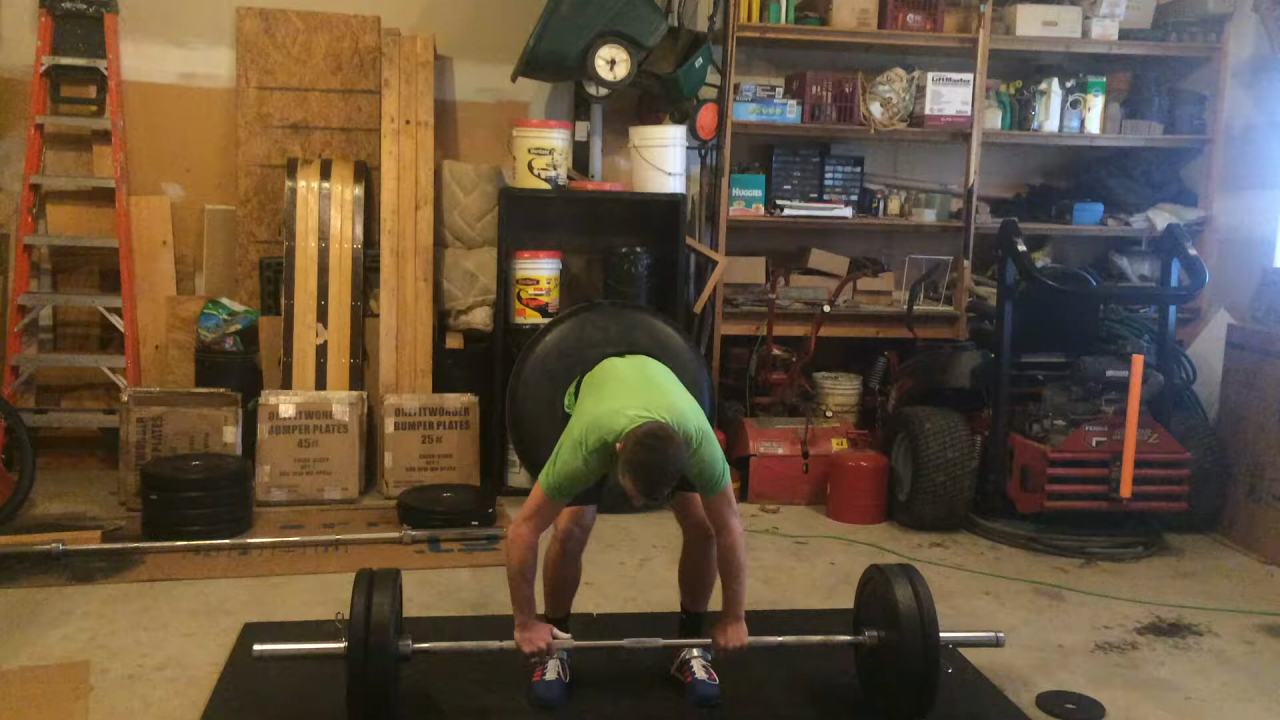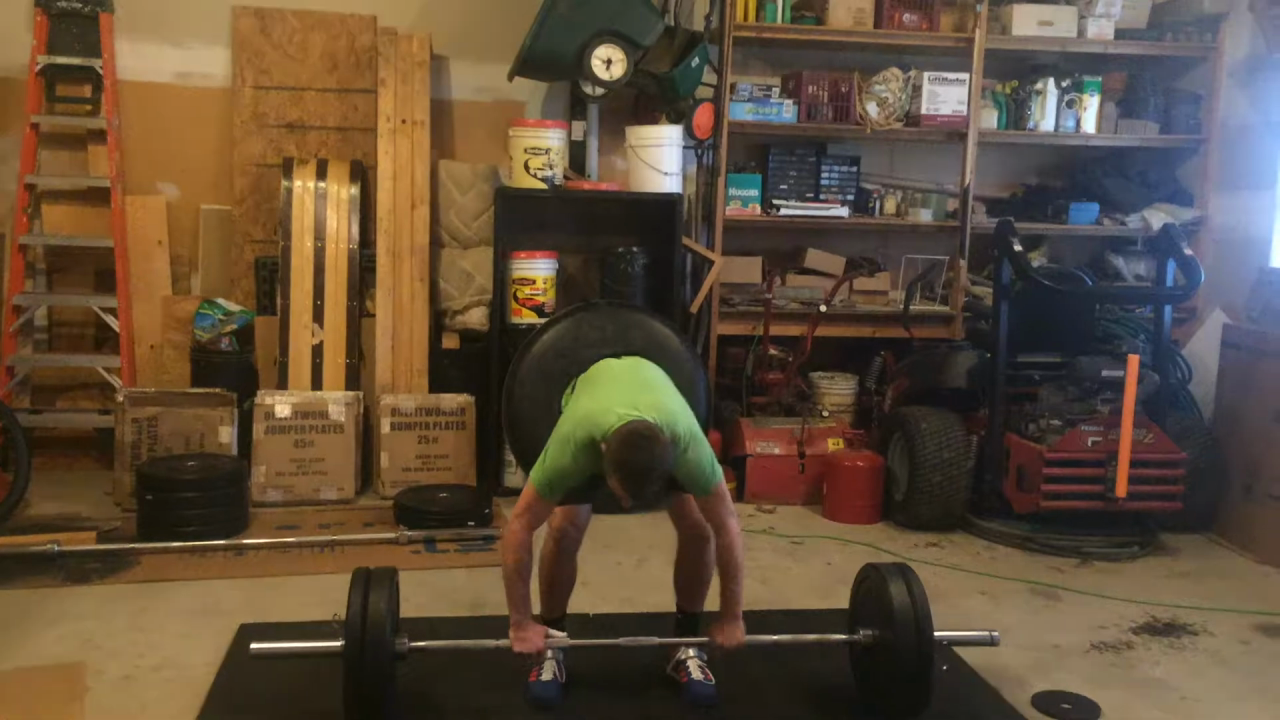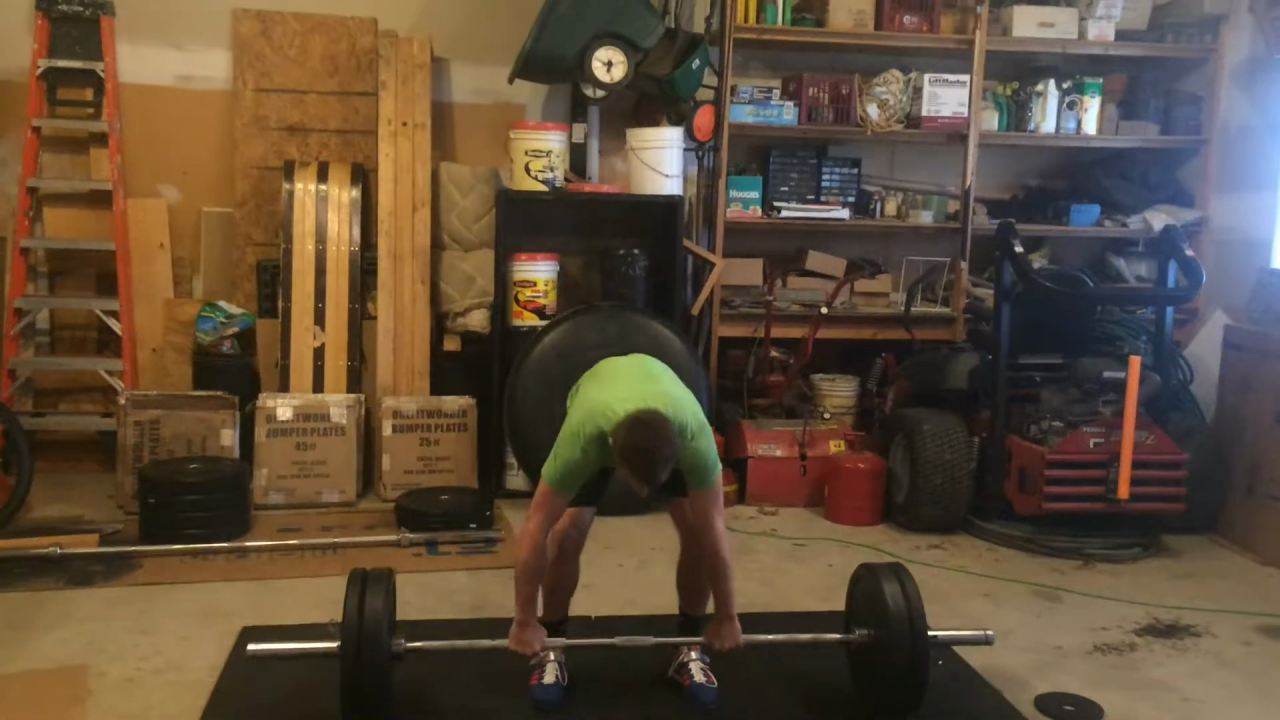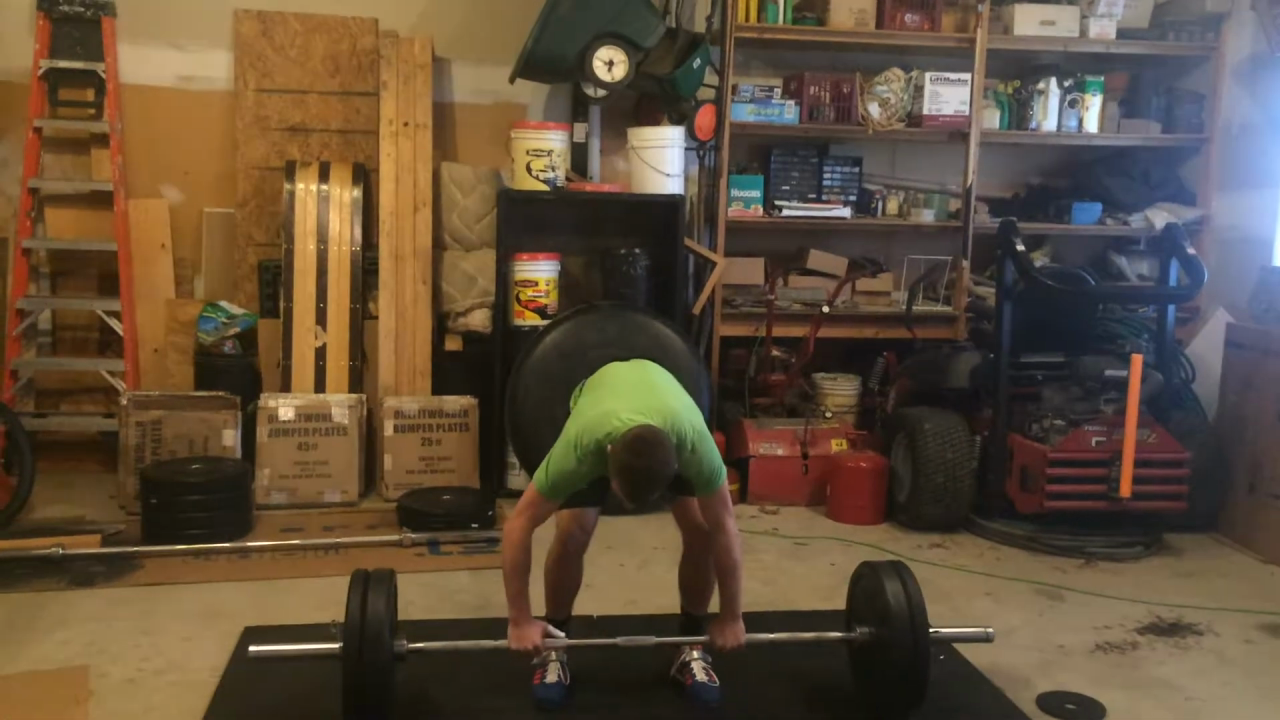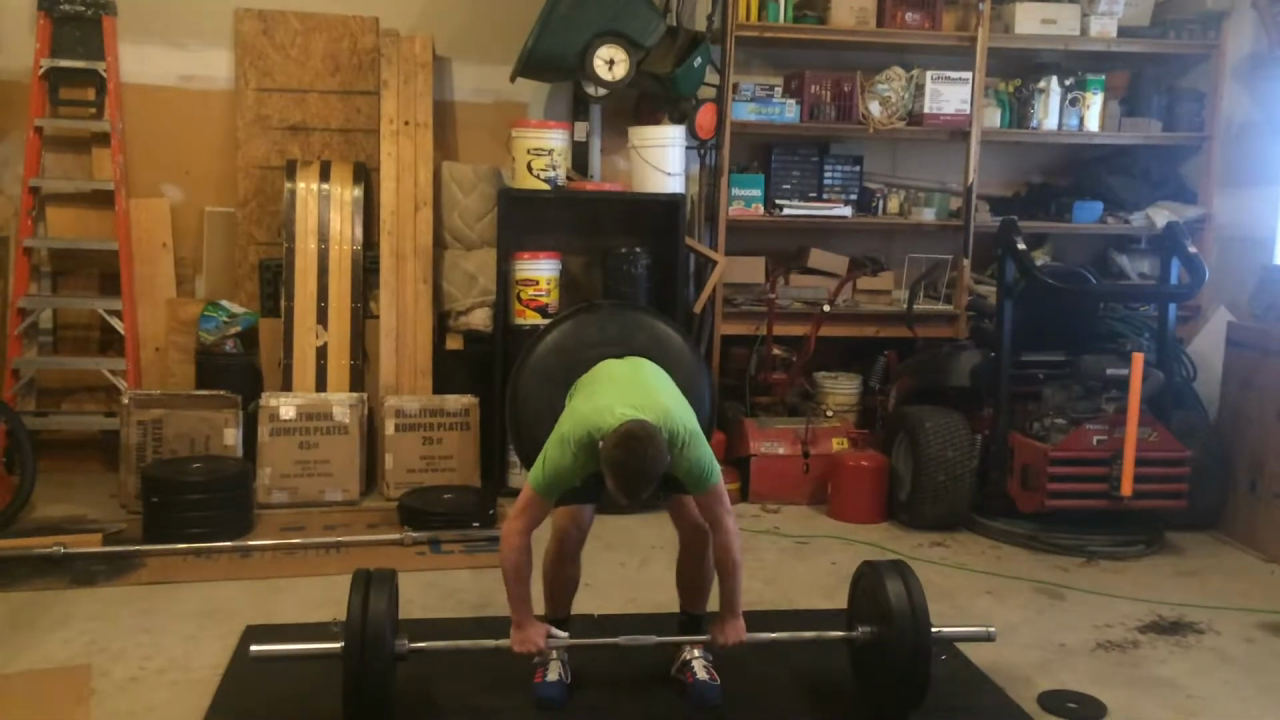
dt=0.3s
person 1, frame 1
left shoulder: (699, 443)
right shoulder: (585, 447)
left elbow: (729, 527)
right elbow: (522, 529)
left wrist: (734, 618)
right wrist: (525, 623)
left knee: (702, 527)
right knee: (570, 531)
left ankle: (690, 646)
right ankle: (555, 647)
person 1, frame 2
left shoulder: (688, 444)
right shoulder: (573, 444)
left elbow: (726, 526)
right elbow: (518, 527)
left wrist: (731, 617)
right wrist: (521, 621)
left knee: (697, 529)
right knee: (564, 531)
left ankle: (686, 646)
right ankle: (551, 648)
person 1, frame 3
left shoulder: (694, 434)
right shoulder: (584, 437)
left elbow: (713, 529)
right elbow: (537, 526)
left wrist: (726, 618)
right wrist: (525, 622)
right hip: (594, 411)
left knee: (696, 530)
right knee: (567, 534)
left ankle: (689, 649)
right ankle: (551, 649)
person 1, frame 4
left shoulder: (694, 444)
right shoulder: (580, 447)
left elbow: (723, 528)
right elbow: (518, 524)
left wrist: (731, 616)
right wrist: (519, 619)
left knee: (701, 530)
right knee: (571, 535)
left ankle: (691, 648)
right ankle: (553, 649)
person 1, frame 5
left shoulder: (685, 442)
right shoulder: (572, 443)
left elbow: (724, 525)
right elbow: (516, 527)
left wrist: (731, 616)
right wrist: (522, 621)
right hip: (588, 419)
left knee: (699, 528)
right knee: (568, 532)
left ankle: (691, 646)
right ankle: (554, 648)
